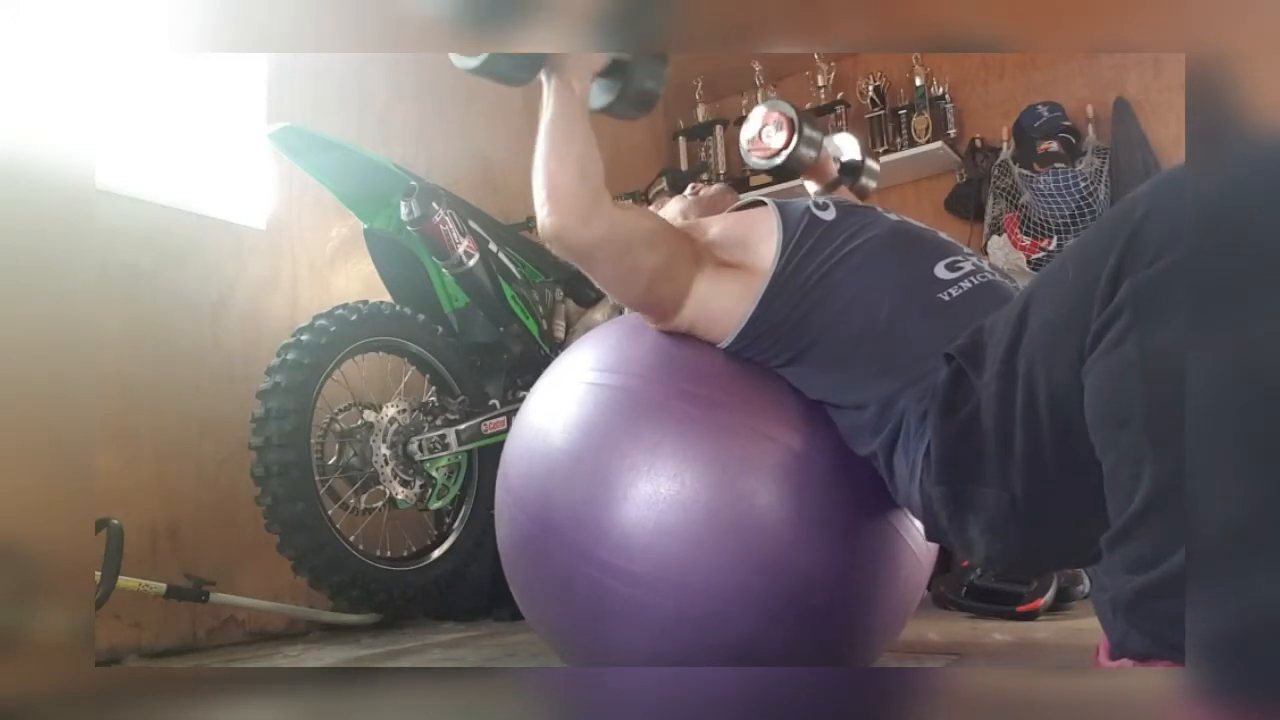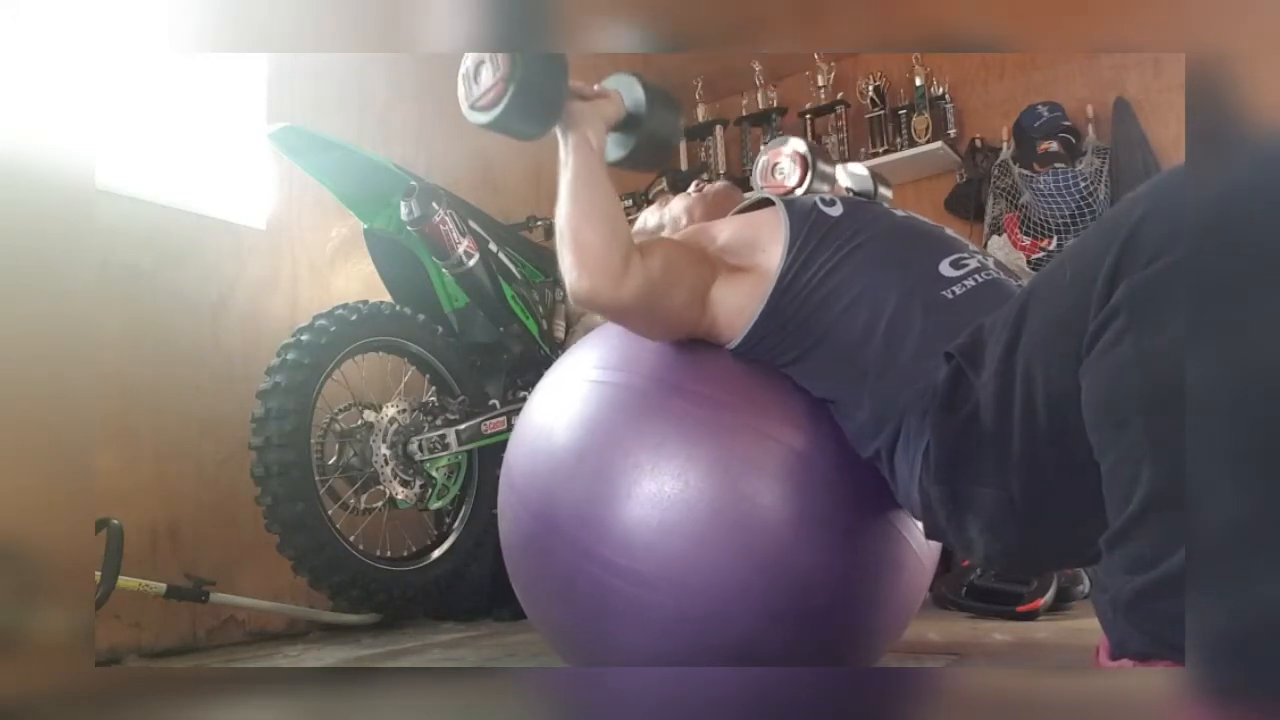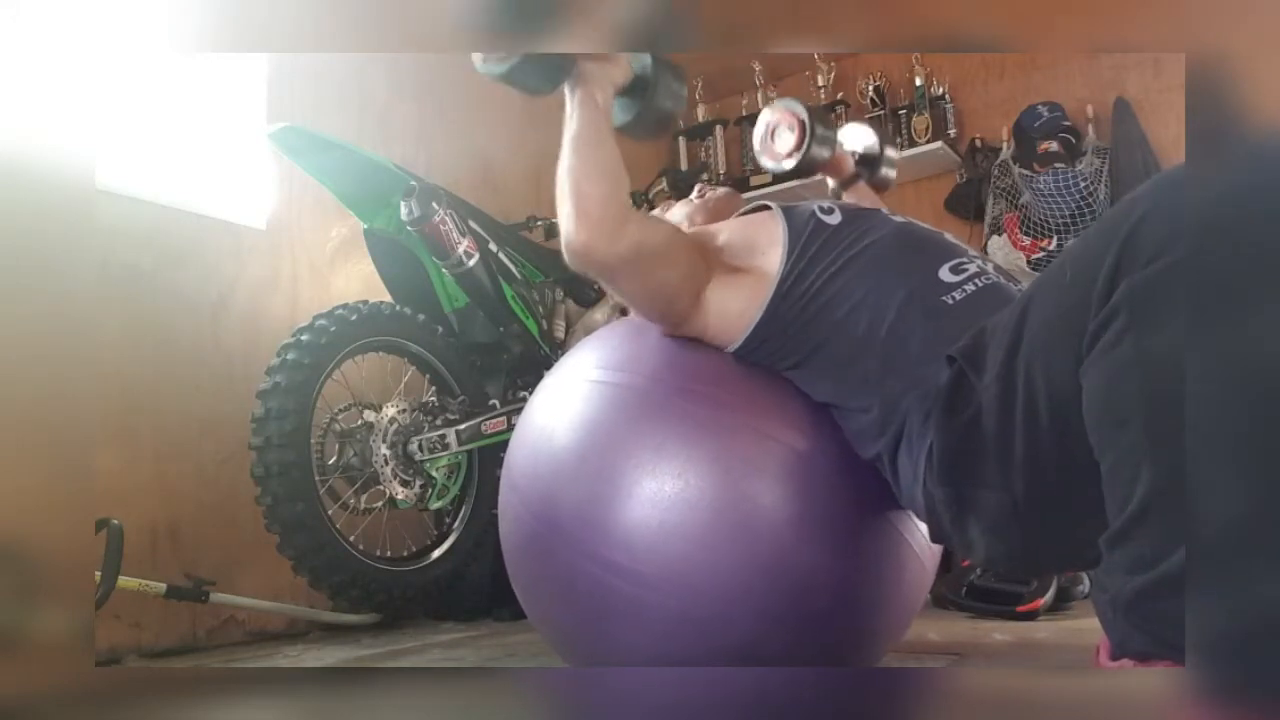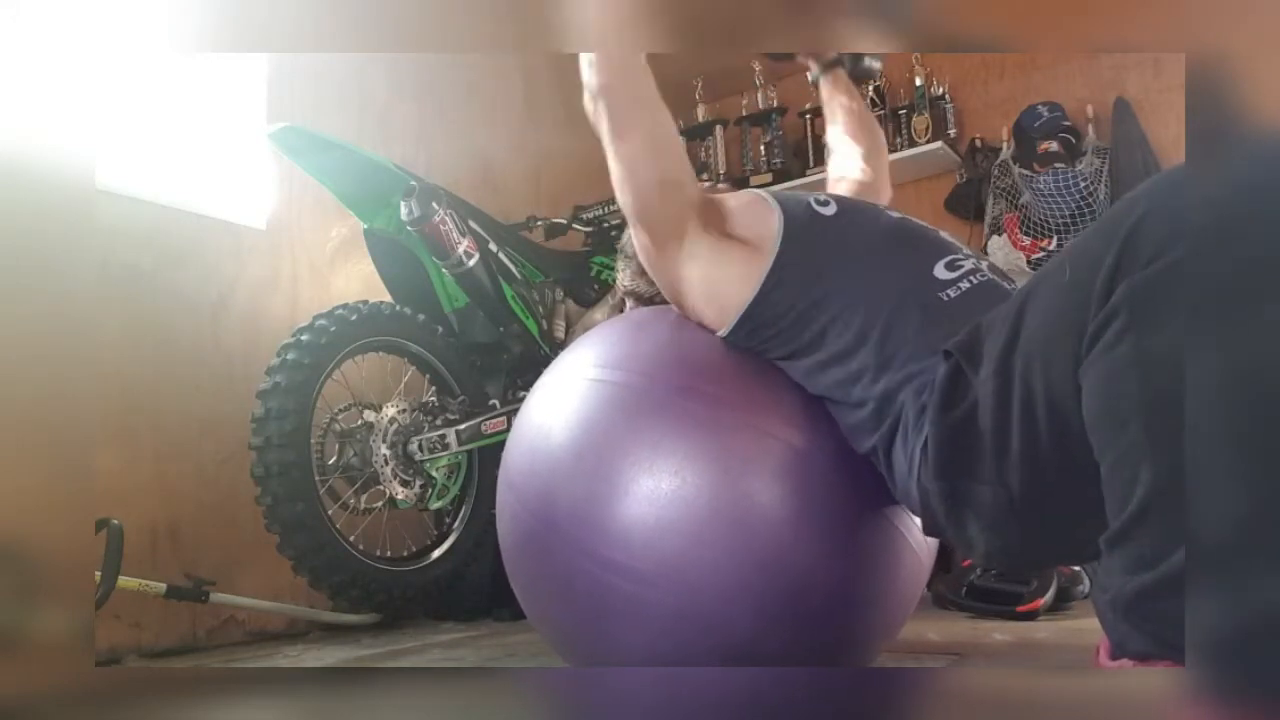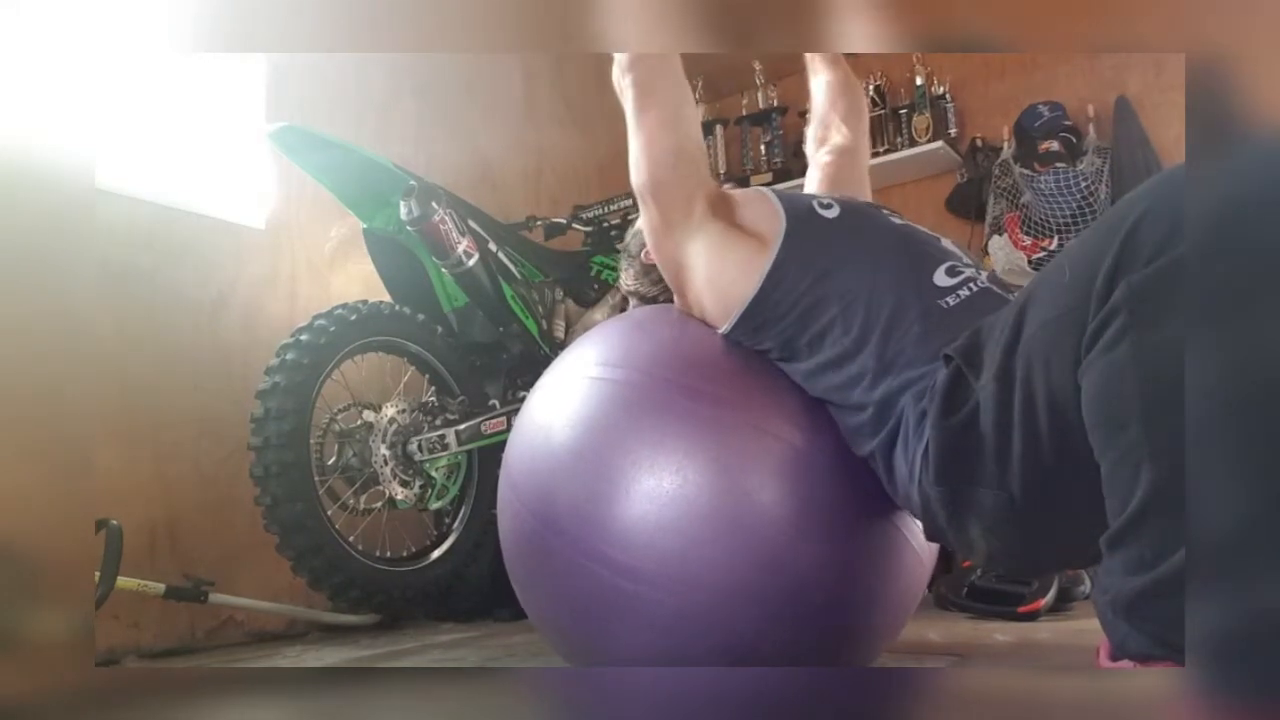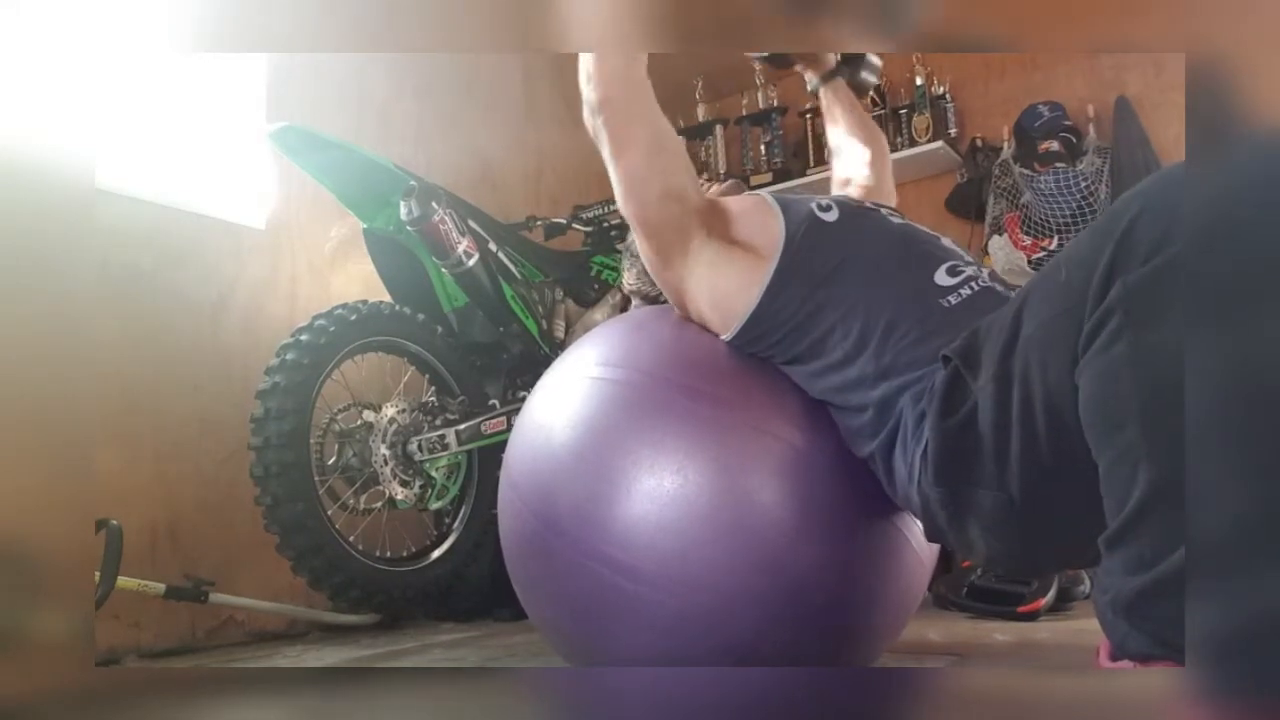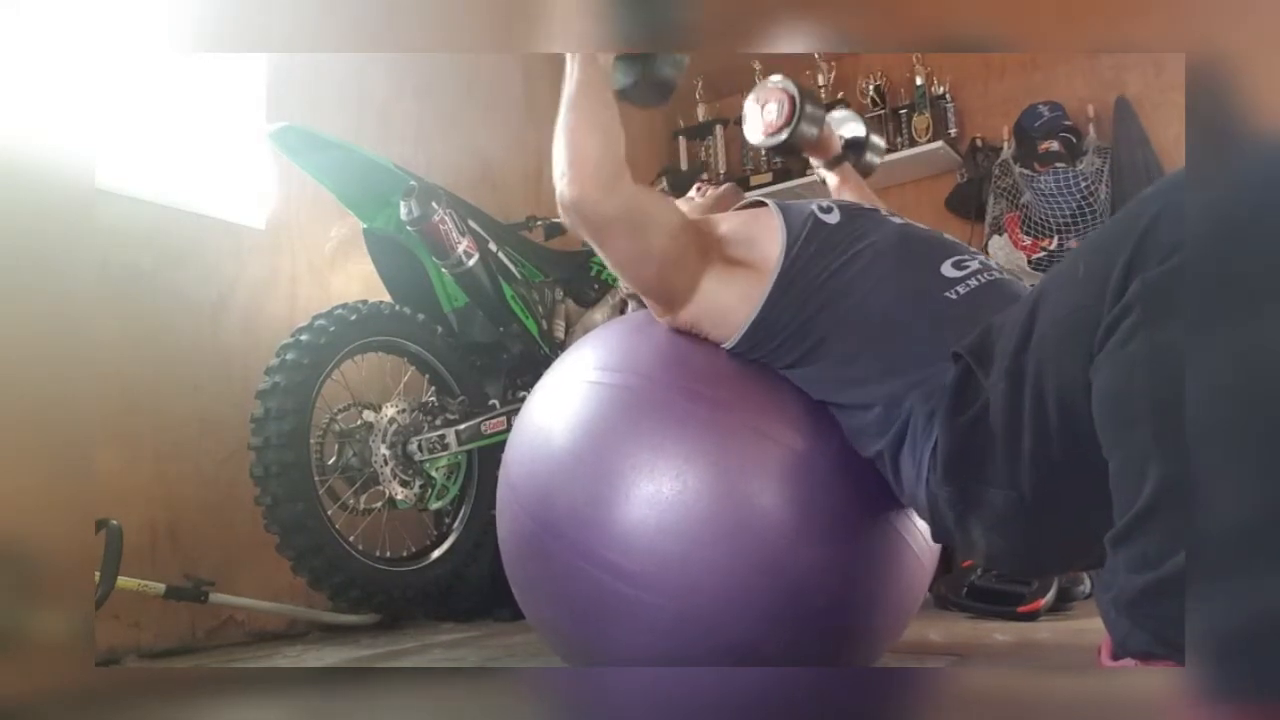
dt=0.3s
person 1, frame 1
left shoulder: (772, 237)
right shoulder: (684, 271)
right elbow: (573, 221)
left wrist: (823, 180)
right wrist: (567, 80)
right hip: (974, 427)
right knee: (1180, 214)
right ankle: (1157, 643)
person 1, frame 2
left shoulder: (777, 239)
right shoulder: (698, 265)
right elbow: (602, 278)
left wrist: (836, 204)
right wrist: (581, 131)
right hip: (982, 428)
right knee: (1177, 217)
right ankle: (1154, 644)
person 1, frame 3
left shoulder: (785, 249)
right shoulder: (695, 269)
right elbow: (596, 234)
left wrist: (845, 181)
right wrist: (589, 93)
right hip: (979, 426)
right knee: (1184, 216)
right ankle: (1157, 642)
person 1, frame 4
left shoulder: (793, 231)
right shoulder: (691, 248)
left elbow: (863, 160)
right elbow: (615, 104)
left wrist: (827, 70)
right hip: (970, 426)
right ankle: (1151, 644)
person 1, frame 5
left shoulder: (810, 216)
right shoulder: (691, 234)
left elbow: (837, 133)
right elbow: (642, 81)
right hip: (971, 427)
right ankle: (1152, 644)
person 1, frame 6
left shoulder: (792, 231)
right shoulder: (695, 245)
left elbow: (869, 166)
right elbow: (614, 106)
left wrist: (826, 75)
right hip: (975, 431)
right ankle: (1151, 645)
person 1, frame 7
left shoulder: (782, 242)
right shoulder: (688, 267)
left elbow: (874, 232)
right elbow: (591, 196)
left wrist: (831, 158)
right wrist: (587, 61)
right hip: (977, 424)
right ankle: (1151, 643)
